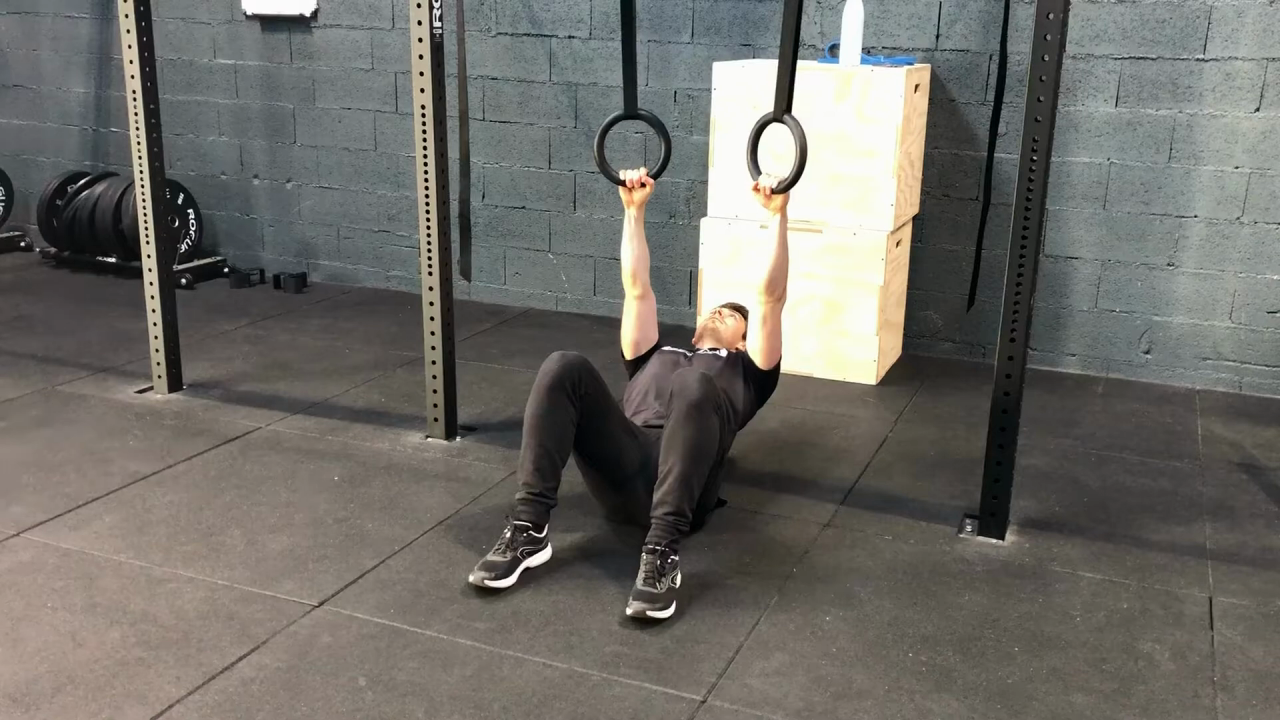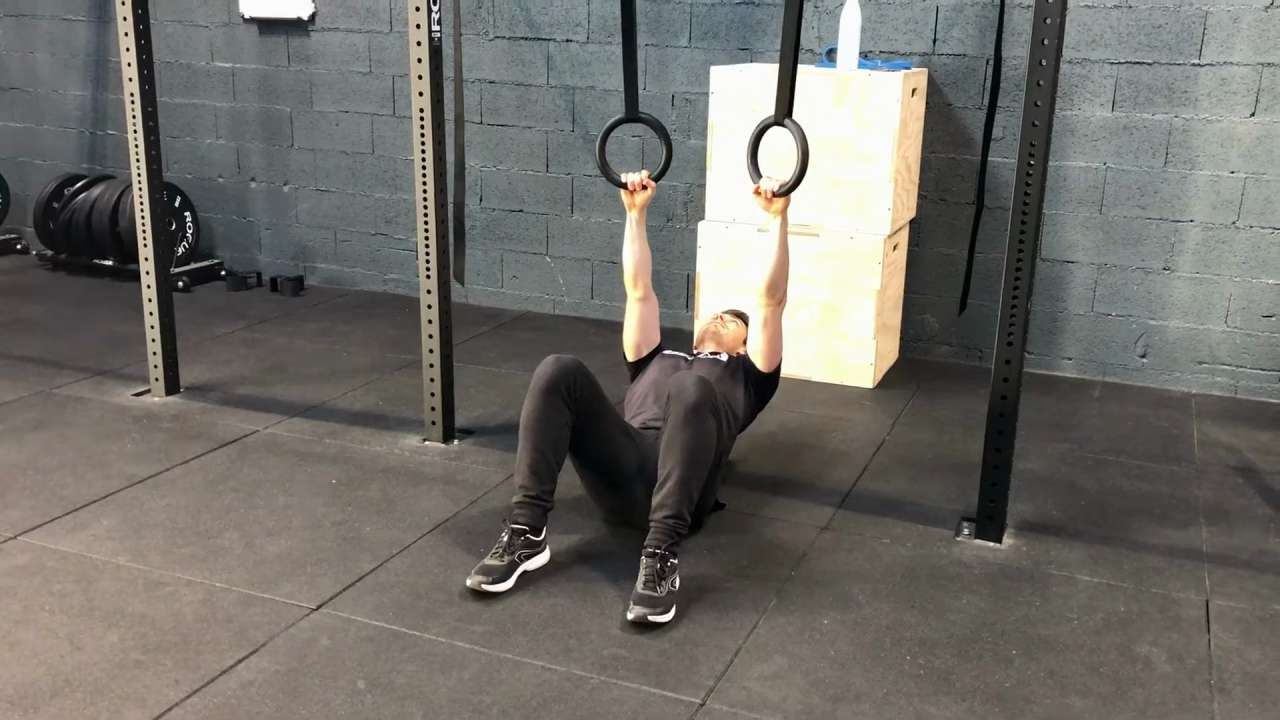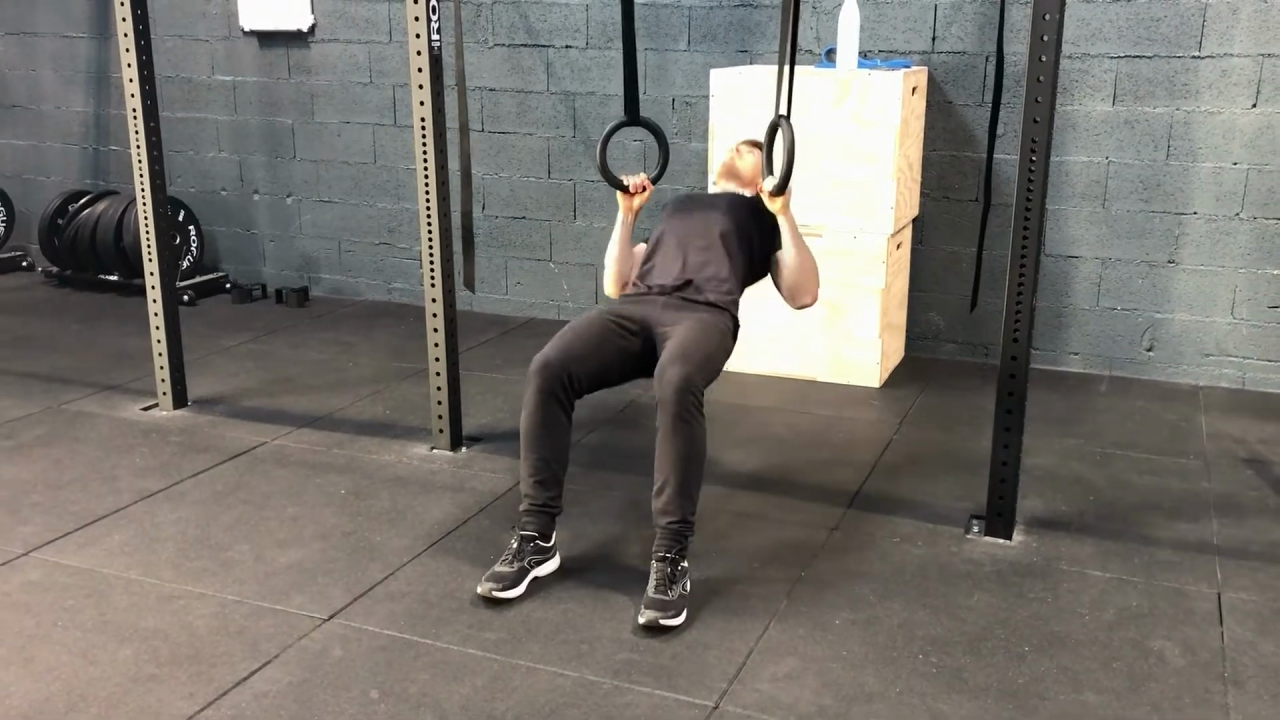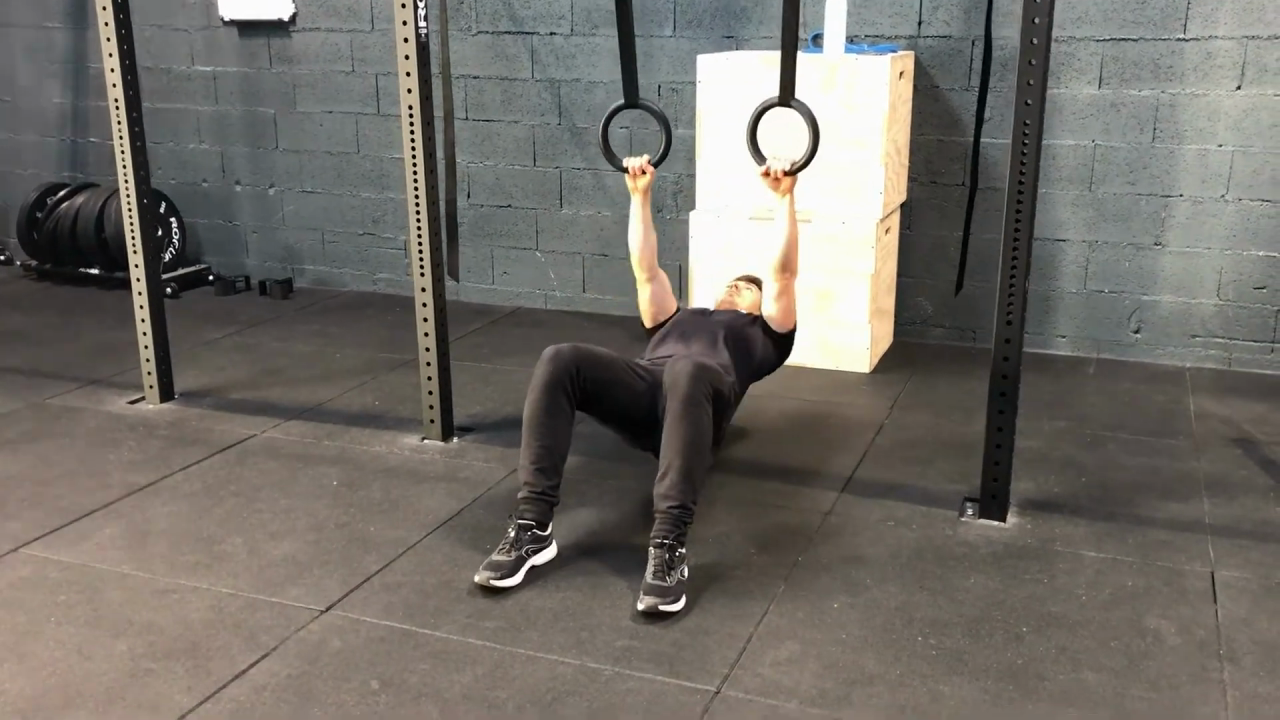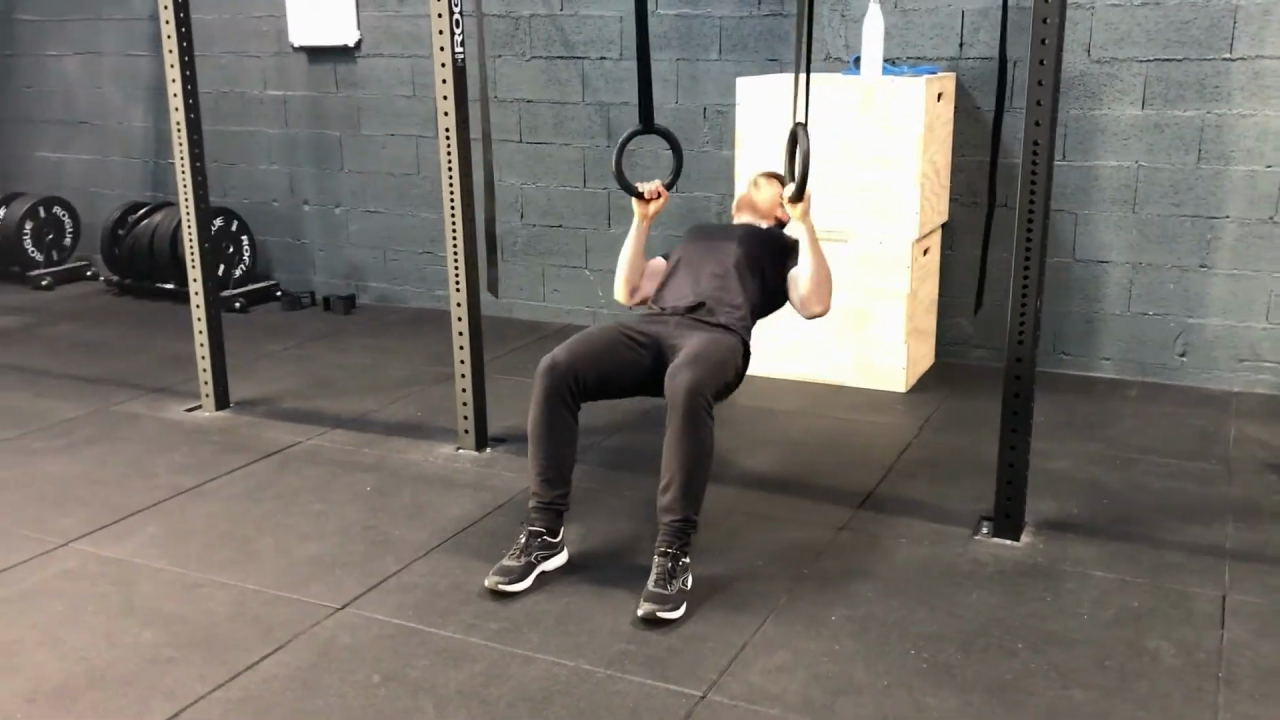
dt=1s
person 1, frame 1
left shoulder: (746, 370)
right shoulder: (655, 357)
left elbow: (769, 298)
right elbow: (637, 288)
left wrist: (776, 214)
right wrist: (634, 209)
left hip: (683, 476)
right hip: (621, 470)
left knee: (694, 385)
right knee: (563, 368)
left ankle: (661, 551)
right ankle: (528, 528)
person 1, frame 2
left shoulder: (748, 375)
right shoulder: (657, 360)
left elbow: (770, 301)
right elbow: (639, 290)
left wrist: (778, 218)
right wrist: (636, 212)
left hip: (681, 473)
right hip: (620, 472)
left knee: (692, 390)
right knee: (558, 372)
left ankle: (660, 556)
right ankle: (526, 532)
person 1, frame 3
left shoulder: (761, 218)
right shoulder: (676, 207)
left elbow: (803, 295)
right elbow: (616, 287)
left wrist: (783, 212)
right wrist: (627, 213)
left hip: (704, 314)
right hip: (638, 307)
left knee: (677, 385)
right knee: (548, 371)
left ankle: (671, 558)
right ankle: (536, 537)
person 1, frame 4
left shoulder: (764, 335)
right shoulder: (678, 319)
left elbow: (782, 275)
right elbow: (646, 269)
left wrist: (785, 196)
right wrist: (640, 194)
left hip: (701, 393)
right hip: (643, 389)
left knee: (687, 373)
right knee: (558, 361)
left ankle: (668, 545)
right ankle: (532, 526)
person 1, frame 5
left shoulder: (780, 246)
right shoulder: (696, 234)
left elbow: (815, 306)
right elbow: (626, 292)
left wrist: (803, 224)
right wrist: (641, 222)
left hip: (716, 335)
right hip: (652, 326)
left knee: (687, 387)
right knee: (556, 370)
left ankle: (673, 554)
right ankle: (544, 533)
